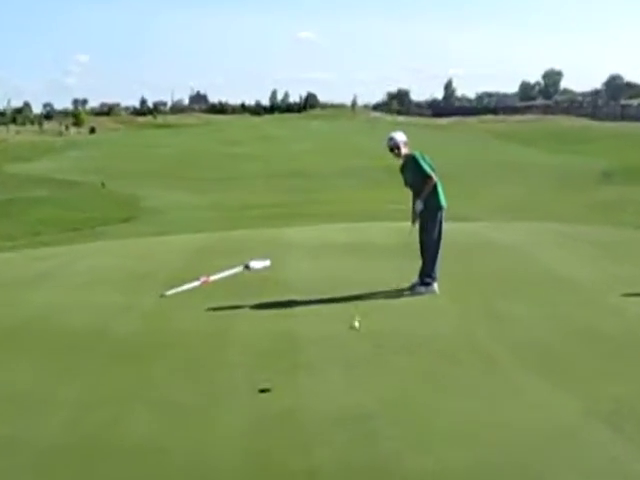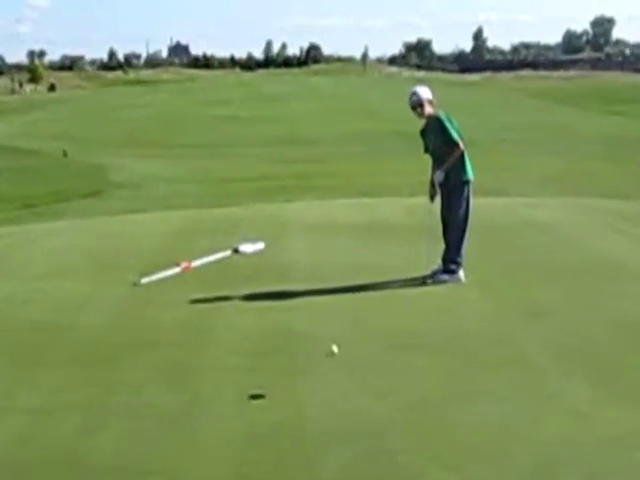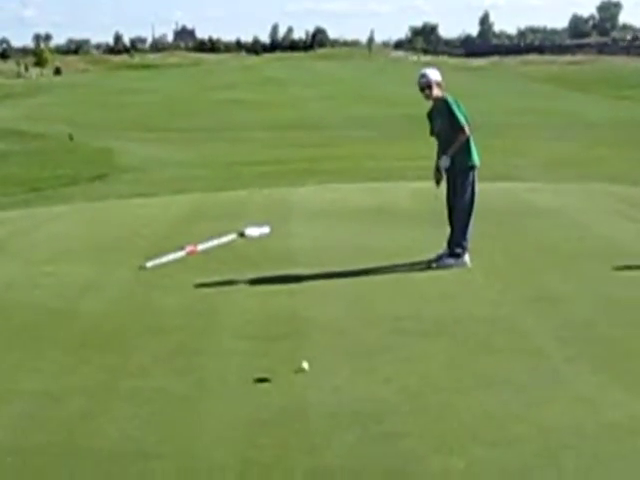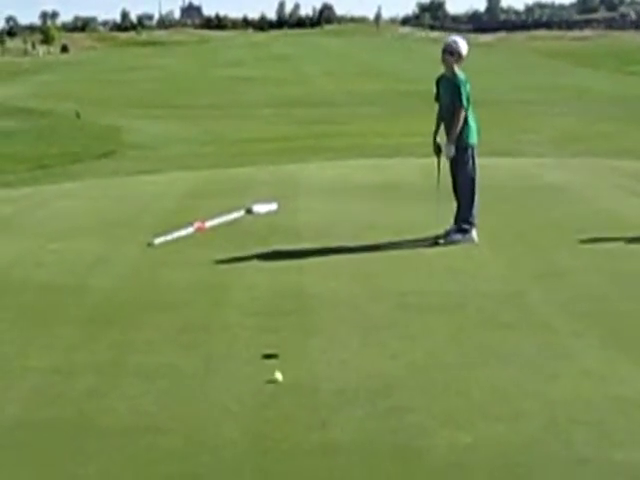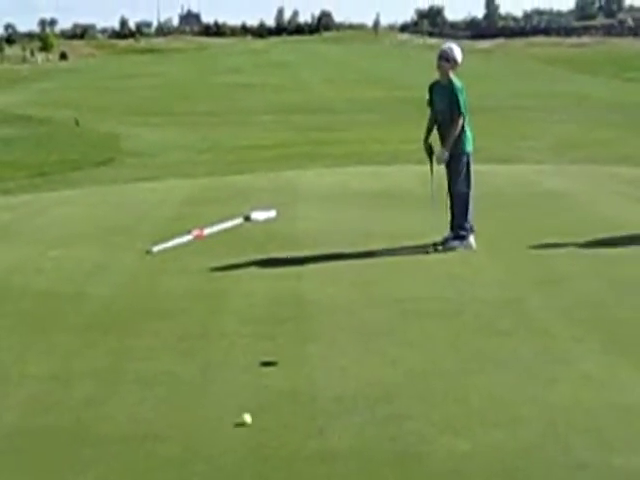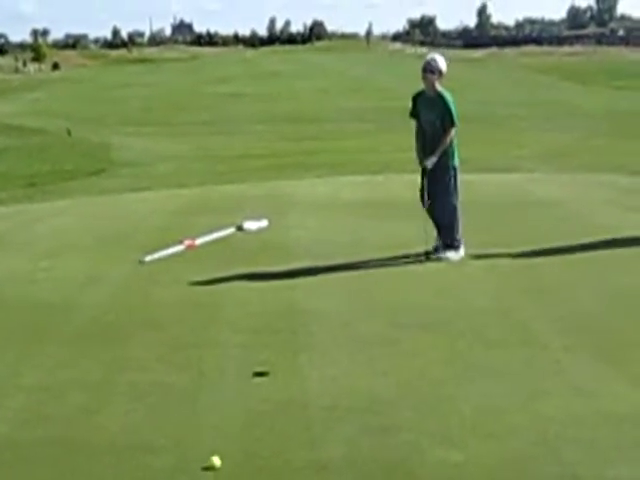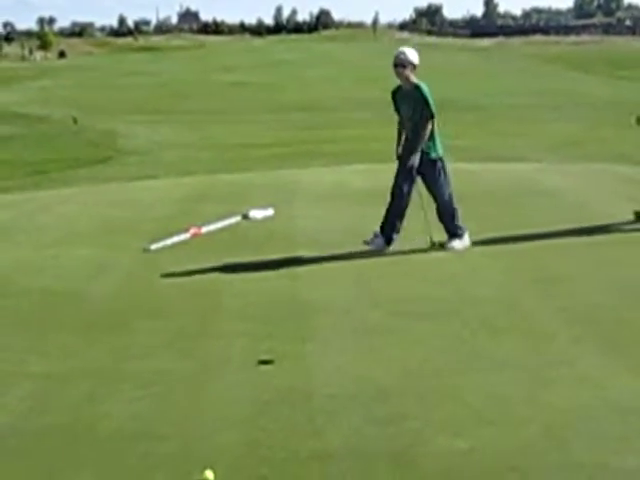
dt=0.4s
person 1, frame 1
left shoulder: (416, 157)
right shoulder: (404, 168)
left elbow: (433, 179)
left wrist: (420, 201)
right wrist: (414, 210)
left hip: (433, 205)
right hip: (424, 207)
left knee: (431, 244)
right knee: (425, 244)
left ankle: (429, 282)
right ankle: (424, 278)
person 1, frame 2
left shoulder: (442, 120)
right shoulder: (425, 131)
left elbow: (459, 147)
left wrist: (442, 171)
right wrist: (432, 183)
left hip: (459, 177)
right hip: (446, 180)
left knee: (456, 223)
right knee: (447, 222)
left ankle: (454, 269)
right ankle: (448, 264)
person 1, frame 3
left shoulder: (449, 104)
right shoulder: (432, 113)
left elbow: (465, 132)
left wrist: (447, 156)
right wrist: (437, 167)
left hip: (464, 162)
right hip: (451, 164)
left knee: (462, 207)
right knee: (453, 207)
left ankle: (460, 253)
right ankle: (453, 248)
person 1, frame 4
left shoulder: (459, 80)
right shoulder: (441, 80)
left elbow: (461, 113)
left wrist: (451, 142)
right wrist: (435, 136)
left hip: (463, 138)
right hip: (453, 139)
left knee: (465, 183)
right knee: (457, 183)
left ankle: (467, 229)
right ankle: (461, 224)
person 1, frame 5
left shoulder: (455, 88)
right shoulder: (434, 87)
left elbow: (459, 120)
left wrist: (445, 148)
right wrist: (426, 138)
left hip: (459, 145)
right hip: (449, 145)
left knee: (460, 191)
right knee: (454, 190)
left ankle: (464, 236)
right ankle: (459, 231)
person 1, frame 6
left shoulder: (445, 99)
right shoulder: (418, 98)
left elbow: (451, 131)
left wrist: (435, 156)
right wrist: (419, 151)
left hip: (445, 158)
right hip: (428, 157)
left knee: (446, 202)
right knee: (428, 200)
left ankle: (455, 246)
right ankle: (445, 238)
person 1, frame 7
left shoulder: (421, 90)
right shoulder: (397, 93)
left elbow: (429, 123)
left wrist: (417, 152)
right wrist: (398, 146)
left hip: (428, 151)
right hip: (408, 151)
left knee: (441, 195)
right knee: (399, 193)
left ankle: (459, 235)
right ankle: (385, 236)
